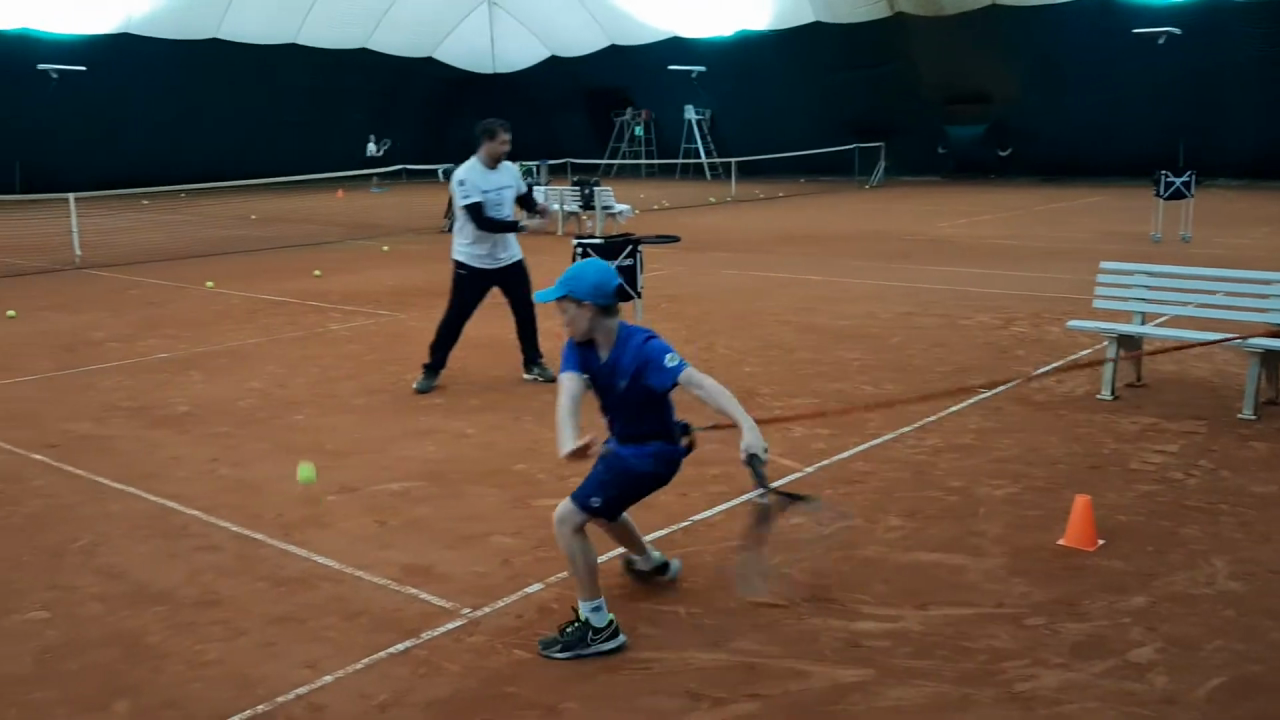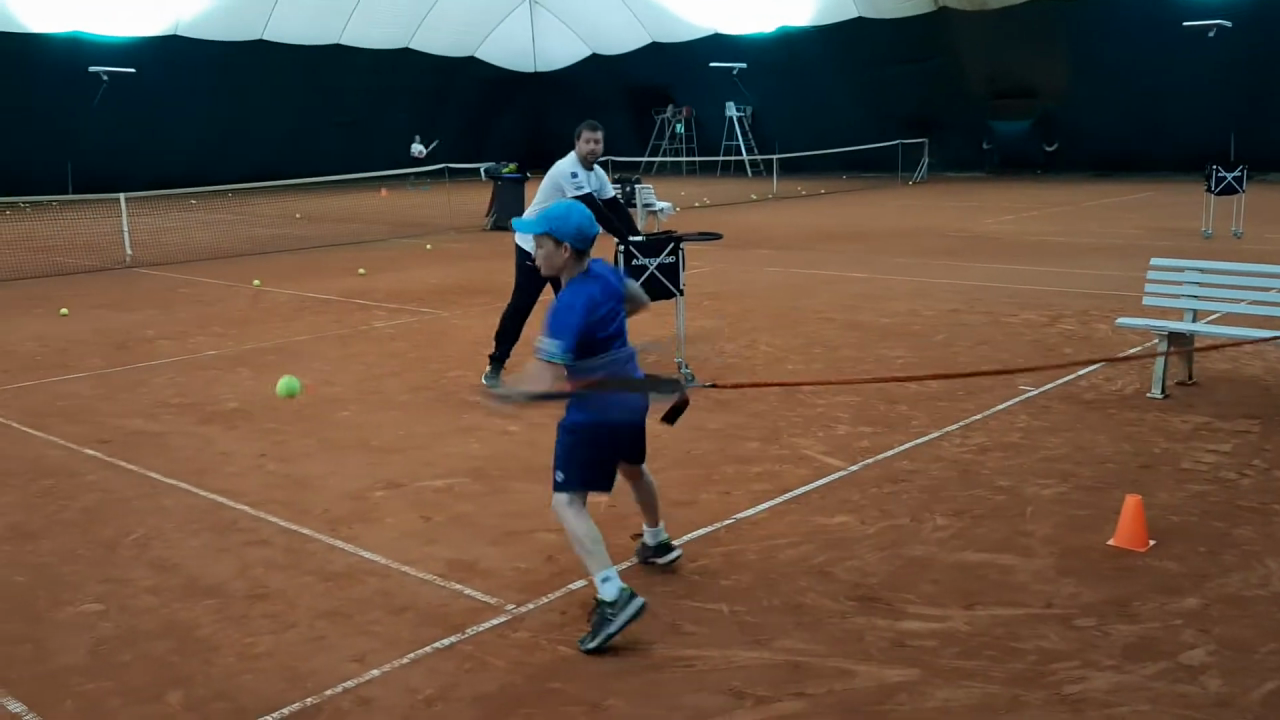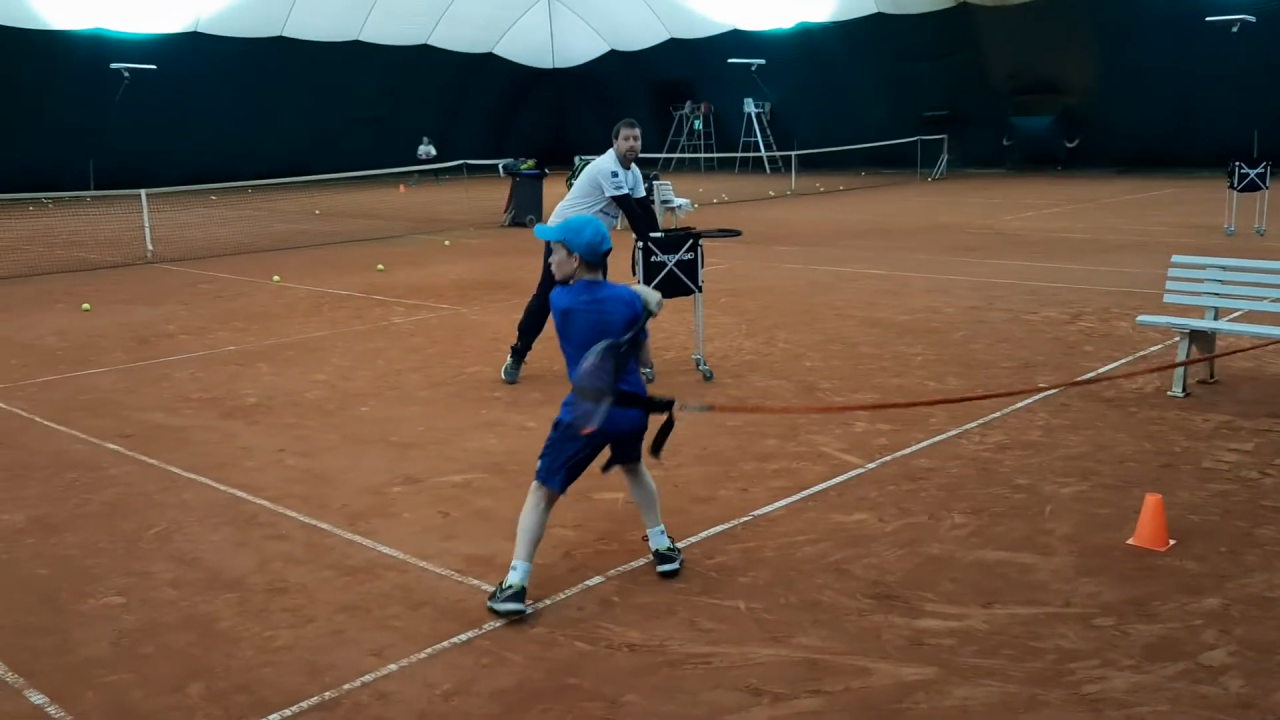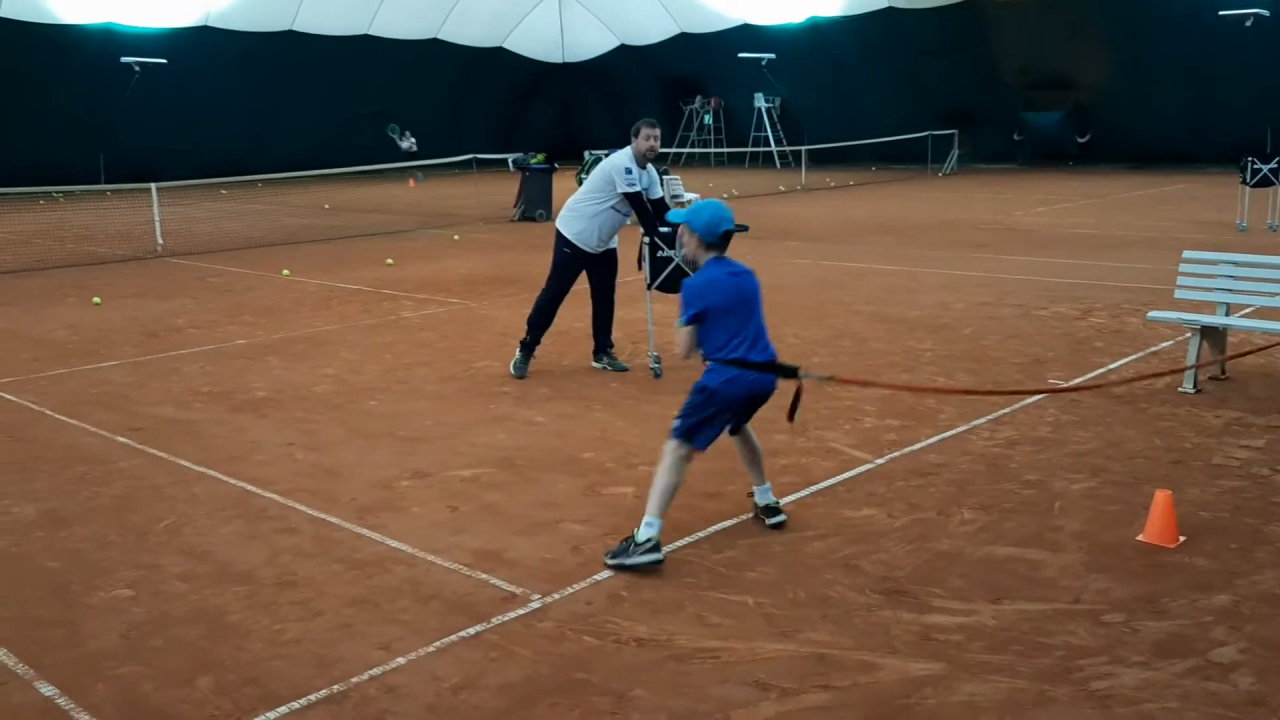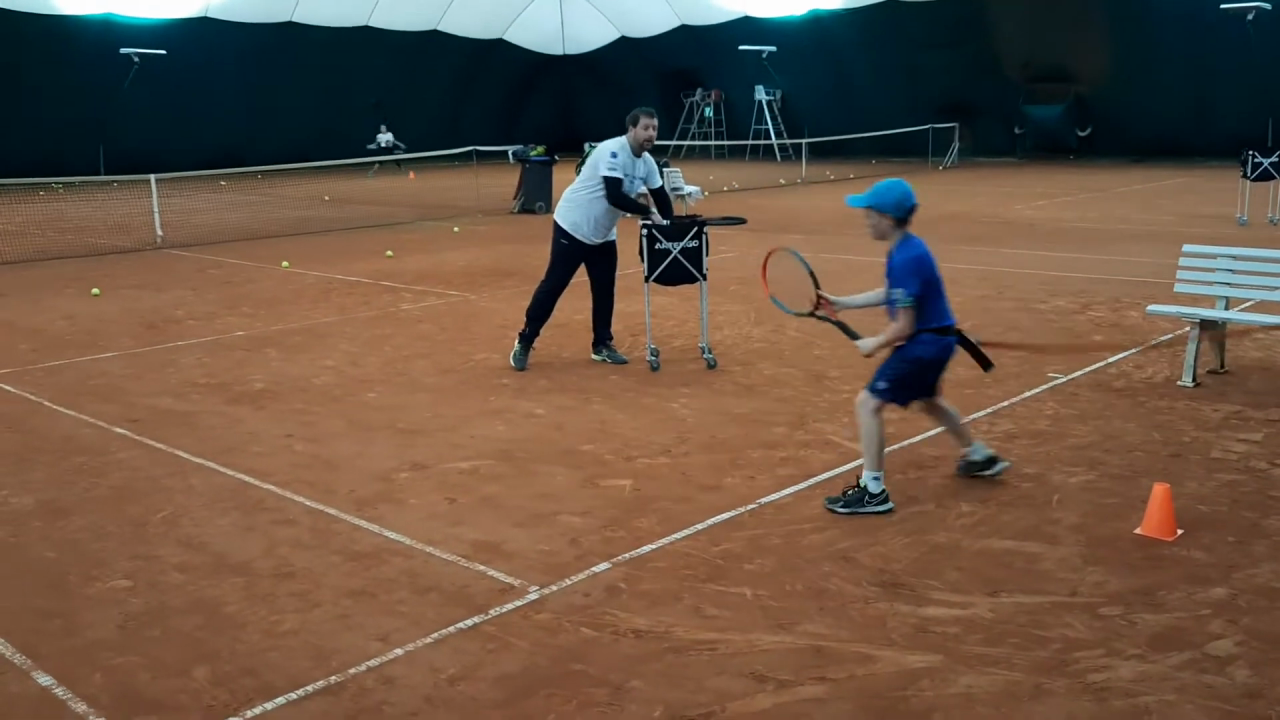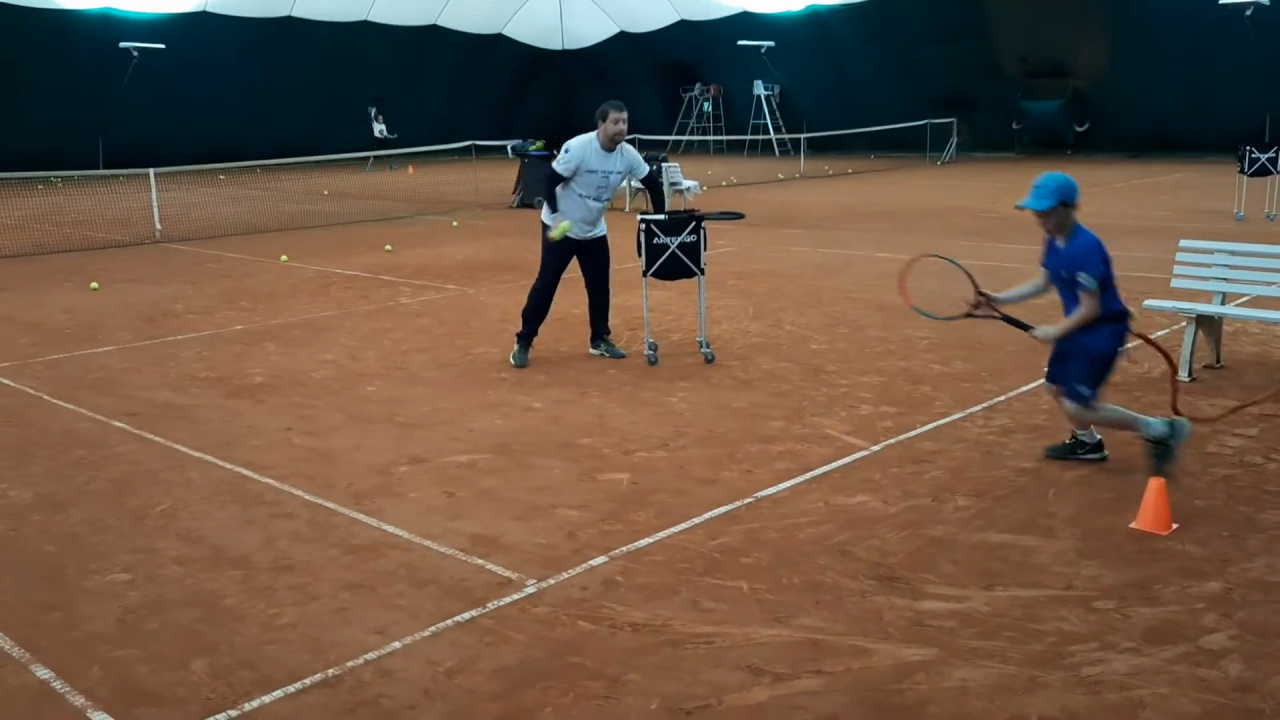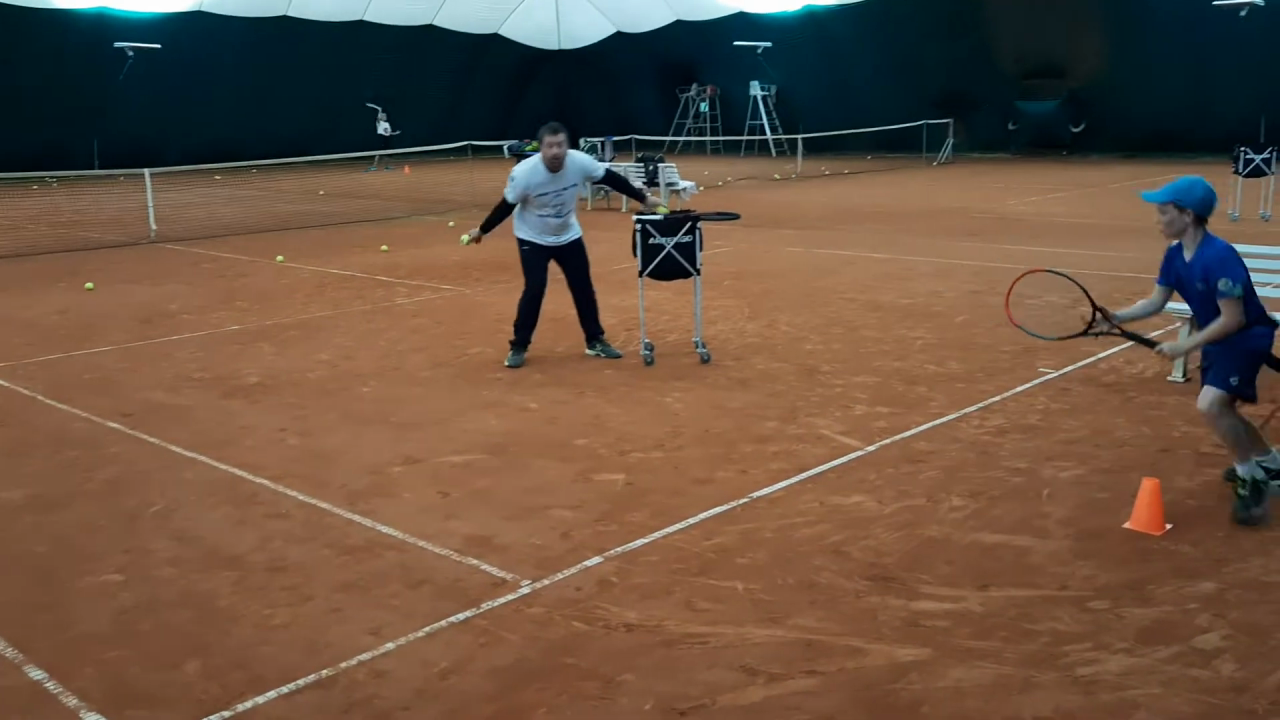
dt=0.4s
person 1, frame 1
left shoulder: (644, 348)
right shoulder: (579, 346)
left elbow: (702, 384)
right elbow: (567, 393)
left wrist: (747, 426)
right wrist: (566, 437)
left hip: (650, 454)
right hip: (625, 444)
left knee: (566, 520)
right knee: (597, 507)
left ankle: (598, 625)
right ankle: (649, 561)
person 1, frame 2
left shoulder: (570, 306)
right shoulder: (604, 272)
left elbow: (545, 379)
right elbow: (639, 302)
left wrist: (511, 388)
left hip: (595, 409)
right hip: (627, 398)
left knee: (567, 504)
right knee: (631, 467)
left ankle: (614, 596)
right ankle: (657, 541)
person 1, frame 3
left shoulder: (560, 300)
right shoulder: (631, 300)
right elbow: (638, 354)
right hip: (632, 409)
left knee: (541, 493)
right knee: (632, 467)
left ankle: (515, 584)
right ankle: (662, 547)
person 1, frame 4
left shoulder: (695, 286)
right shoulder: (746, 276)
left elbow: (685, 350)
left wrist: (694, 329)
left hip: (726, 377)
right hip: (763, 376)
left knee: (675, 450)
right knee: (737, 426)
left ankle: (646, 539)
right ankle: (767, 503)
person 1, frame 5
left shoulder: (905, 260)
right shoulder: (910, 249)
left elbow: (904, 325)
right elbow: (888, 297)
left wrist: (874, 344)
right wrist: (842, 302)
left hip: (924, 343)
right hip: (934, 338)
left knee: (867, 404)
right knee: (927, 401)
left ankle: (873, 491)
right ankle: (981, 457)
person 1, frame 6
left shoulder: (1084, 248)
right shoulder: (1055, 241)
left elbow: (1091, 308)
right elbow: (1042, 282)
left wrist: (1056, 331)
right wrist: (1002, 298)
left hip: (1099, 331)
right hip: (1080, 328)
left knee: (1078, 407)
right knee: (1057, 388)
left ankle: (1162, 430)
right ankle: (1088, 441)
person 1, frame 7
left shoulder: (1220, 256)
right shoulder: (1174, 255)
left elbow: (1235, 318)
right elbow: (1156, 302)
left wrist: (1187, 345)
right wrist: (1118, 317)
left hip: (1246, 338)
right hip: (1218, 339)
left knee: (1208, 406)
right knee: (1220, 410)
person 2, frame 1
left shoulder: (510, 169)
right shoulder: (464, 176)
left elbow: (524, 197)
right elbow: (480, 221)
left wrist: (536, 207)
right wrist: (523, 225)
left hip: (508, 257)
right hip: (471, 260)
left knee: (525, 309)
right knee: (456, 316)
left ankle: (533, 364)
right ankle: (432, 370)
person 2, frame 2
left shoulder: (597, 174)
right shoulder: (568, 170)
left elbow: (615, 207)
right elbow: (595, 212)
left wrist: (637, 236)
right wrist: (627, 238)
right hip: (535, 246)
right knee: (520, 306)
right ankle: (496, 363)
person 2, frame 3
left shoulder: (633, 172)
right shoulder: (607, 168)
left elbow: (645, 209)
right elbow: (630, 212)
right knee: (546, 299)
right ankle: (516, 356)
person 2, frame 4
left shoulder: (649, 172)
right shoulder: (622, 164)
left elbow: (659, 209)
right elbow: (641, 210)
left hip: (604, 243)
right hip: (575, 235)
left knee: (605, 298)
right knee: (554, 294)
left ankle: (602, 353)
right ankle: (525, 350)
person 2, frame 5
left shoulder: (647, 162)
right shoulder: (612, 151)
left elbow: (661, 197)
right elbow: (615, 197)
right wrist: (650, 215)
left hip: (603, 234)
right hip: (573, 227)
left knee: (604, 289)
right knee: (553, 285)
left ankle: (601, 345)
right ankle: (524, 342)
person 2, frame 6
left shoulder: (627, 154)
right shoulder: (577, 147)
left elbow: (653, 184)
right elbow: (550, 182)
right wrist: (556, 215)
left hip: (594, 231)
right hip: (561, 226)
left knee: (600, 285)
right knee: (546, 283)
left ankle: (599, 340)
right ankle: (523, 342)
person 2, frame 7
left shoulder: (579, 162)
right shoulder: (523, 173)
left elbow: (612, 179)
right elbow: (506, 206)
left wrist: (644, 199)
right wrist: (482, 230)
left hip: (568, 235)
right hip: (533, 238)
left knee: (583, 287)
right knee: (534, 289)
left ankle: (595, 340)
right ankle: (519, 346)
